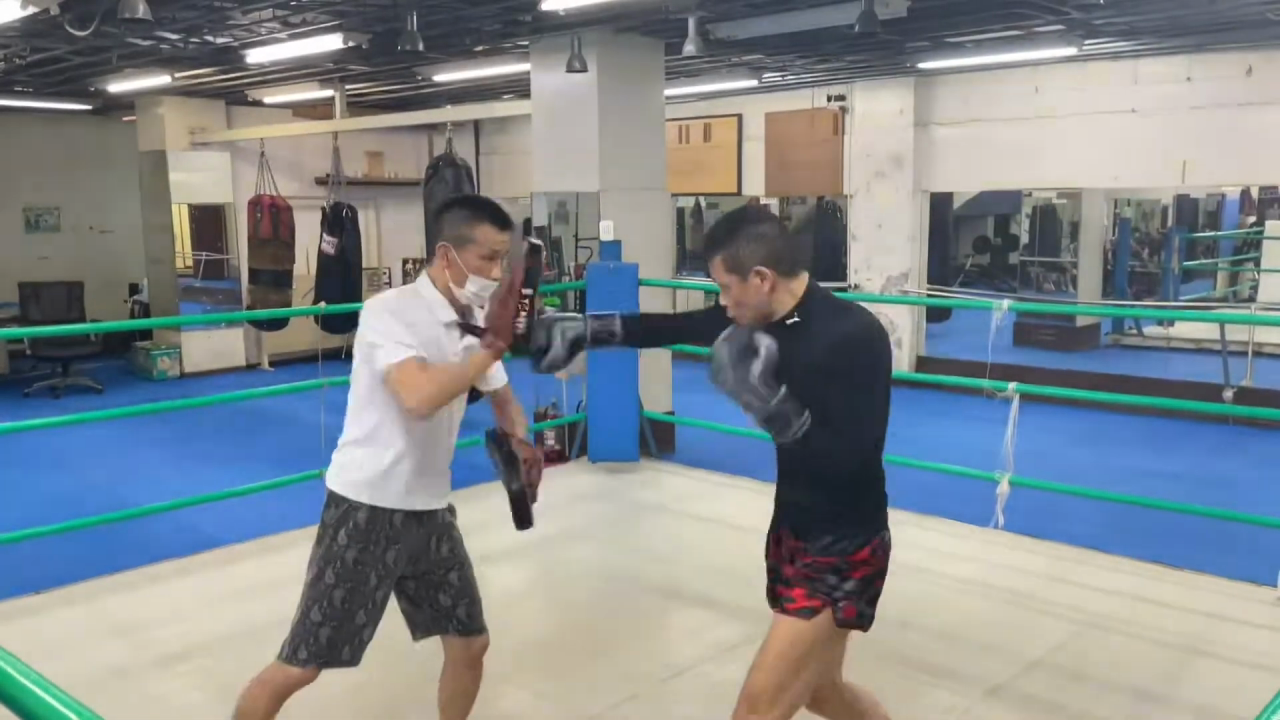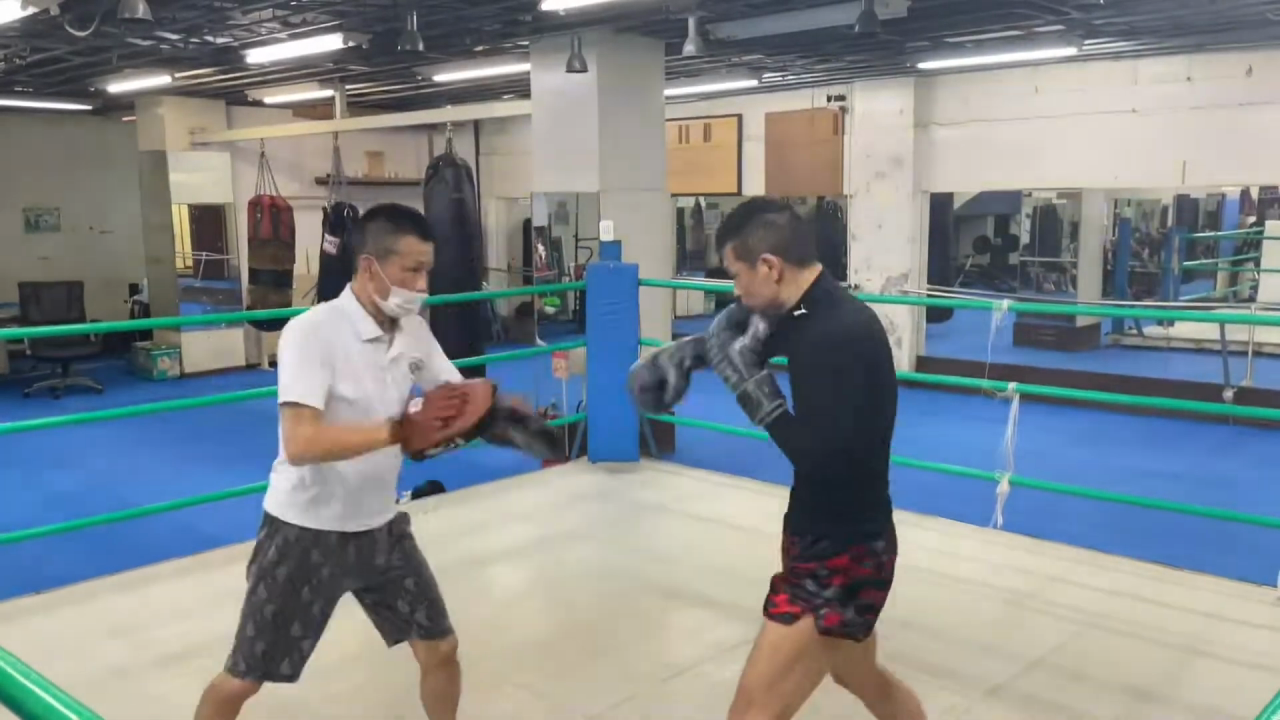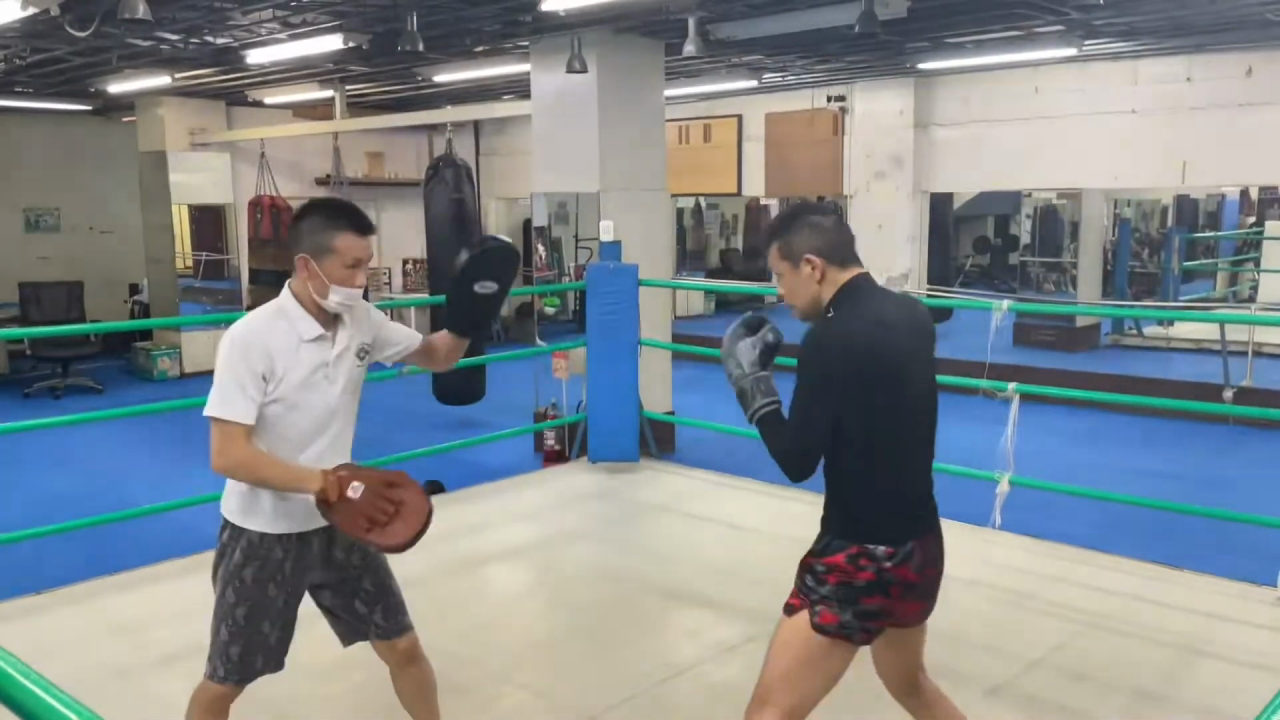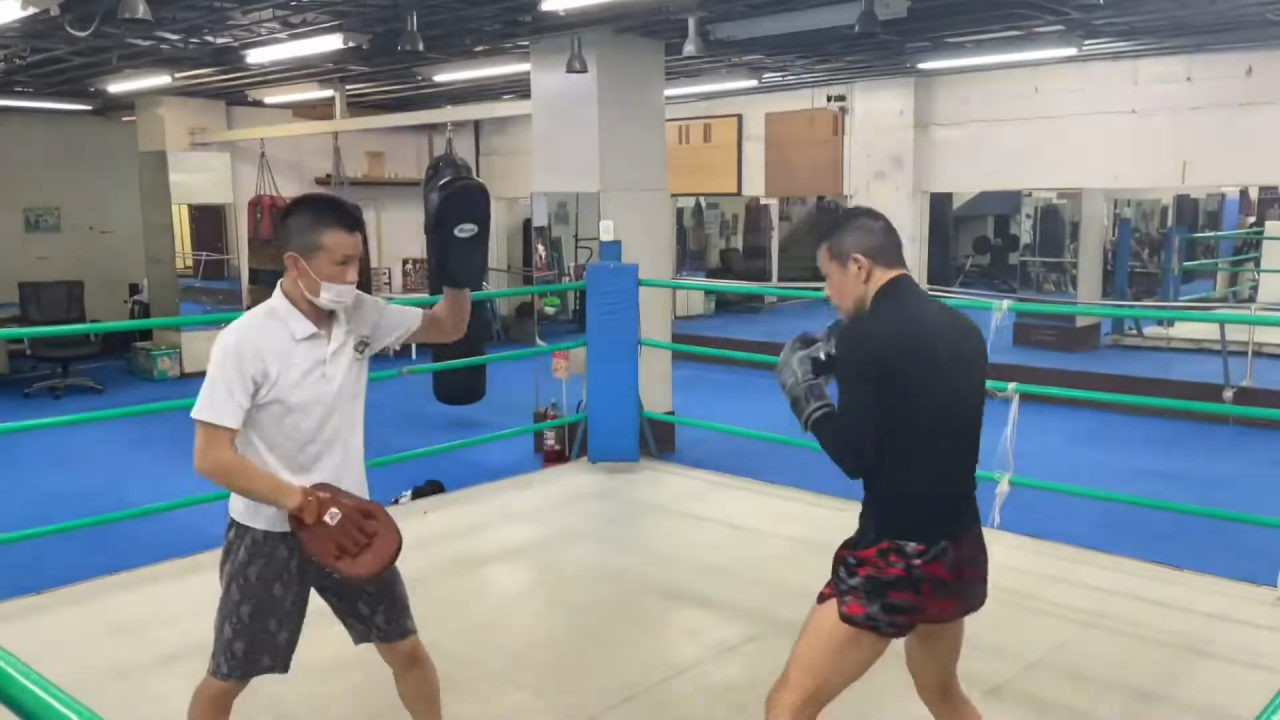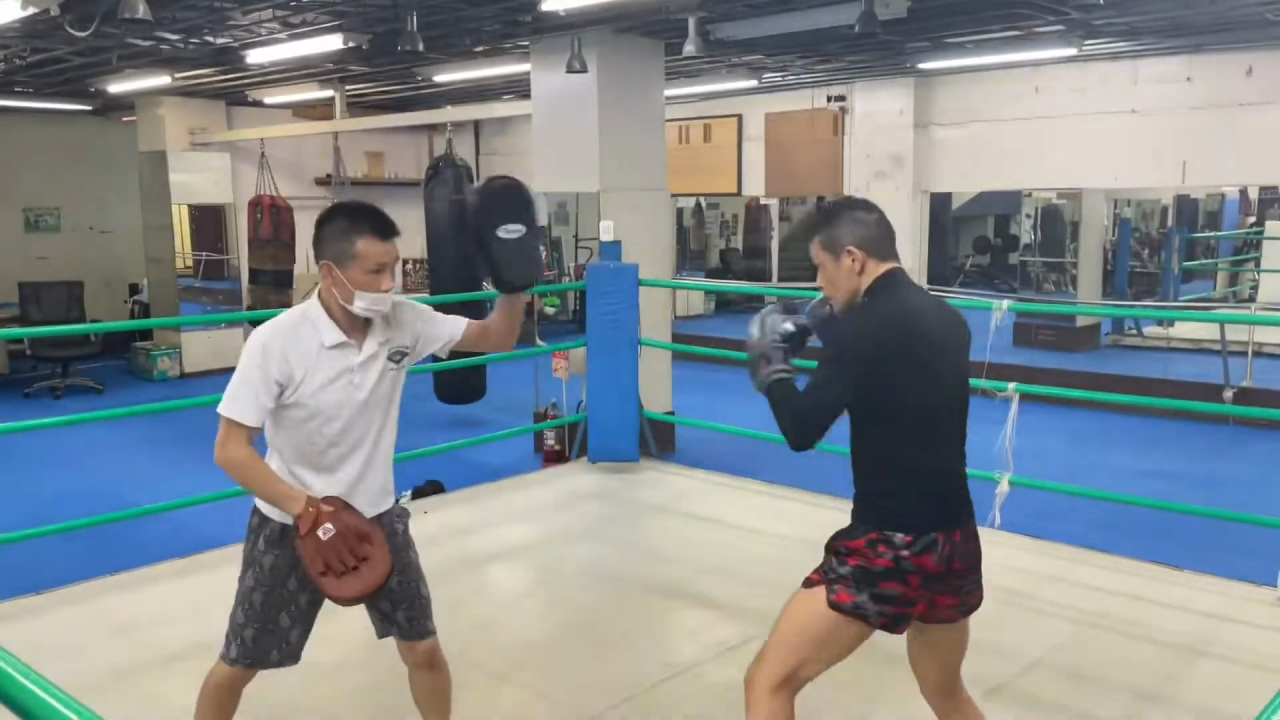
dt=0.2s
person 1, frame 1
left shoulder: (476, 321)
right shoulder: (388, 312)
left elbow: (501, 397)
right elbow: (420, 399)
left wrist: (520, 443)
right wrist: (492, 346)
left hip: (428, 511)
right hip: (364, 510)
left knee: (471, 644)
right knee: (301, 666)
person 1, frame 2
left shoulder: (414, 331)
right shoulder: (310, 333)
right elbow: (301, 444)
right wrist: (395, 431)
left hip: (378, 527)
right hip: (304, 531)
left knee: (440, 648)
person 1, frame 3
left shoulder: (361, 321)
right shoulder: (249, 339)
left elbow: (434, 355)
right elbow: (227, 456)
left wrist: (463, 325)
right wrist: (322, 482)
left hip: (337, 527)
right hip: (262, 535)
left knee: (402, 648)
person 1, frame 4
left shoulder: (361, 314)
right shoulder: (244, 342)
left elbow: (446, 328)
right elbow: (210, 457)
left wrist: (457, 280)
right wrist: (301, 501)
right hip: (268, 533)
left knee: (405, 649)
person 1, frame 5
left shoulder: (402, 320)
right shoulder: (275, 342)
left elbow: (496, 338)
right elbow: (230, 450)
left wrist: (514, 286)
right wrist: (306, 509)
left hip: (376, 518)
right hip: (291, 527)
left knee: (423, 649)
right knee: (238, 665)
person 2, frame 1
left shoulder: (855, 336)
right shoulder: (783, 321)
left elbow: (852, 463)
right elbow: (683, 325)
left wrist: (764, 398)
right wrist: (582, 330)
left hip: (845, 549)
right hip: (799, 535)
person 2, frame 2
left shoulder: (837, 331)
right shoulder: (808, 315)
left elbow: (820, 457)
right elbow: (741, 337)
left wrist: (747, 379)
right wrist: (686, 355)
left hip: (836, 555)
right hip: (845, 538)
right knee: (859, 673)
person 2, frame 3
left shoulder: (834, 339)
right shoulder: (908, 313)
left elbow: (796, 459)
left wrist: (749, 375)
left hip: (857, 555)
right hip: (916, 543)
person 2, frame 4
left shoulder: (868, 334)
right shoulder: (962, 328)
left elbow: (853, 457)
left wrist: (803, 389)
left hip: (895, 554)
right hip: (959, 545)
person 2, frame 5
left shoulder: (863, 323)
right shoulder: (947, 319)
left elbow: (802, 431)
left wrist: (767, 356)
left hip: (887, 547)
right hip: (953, 540)
